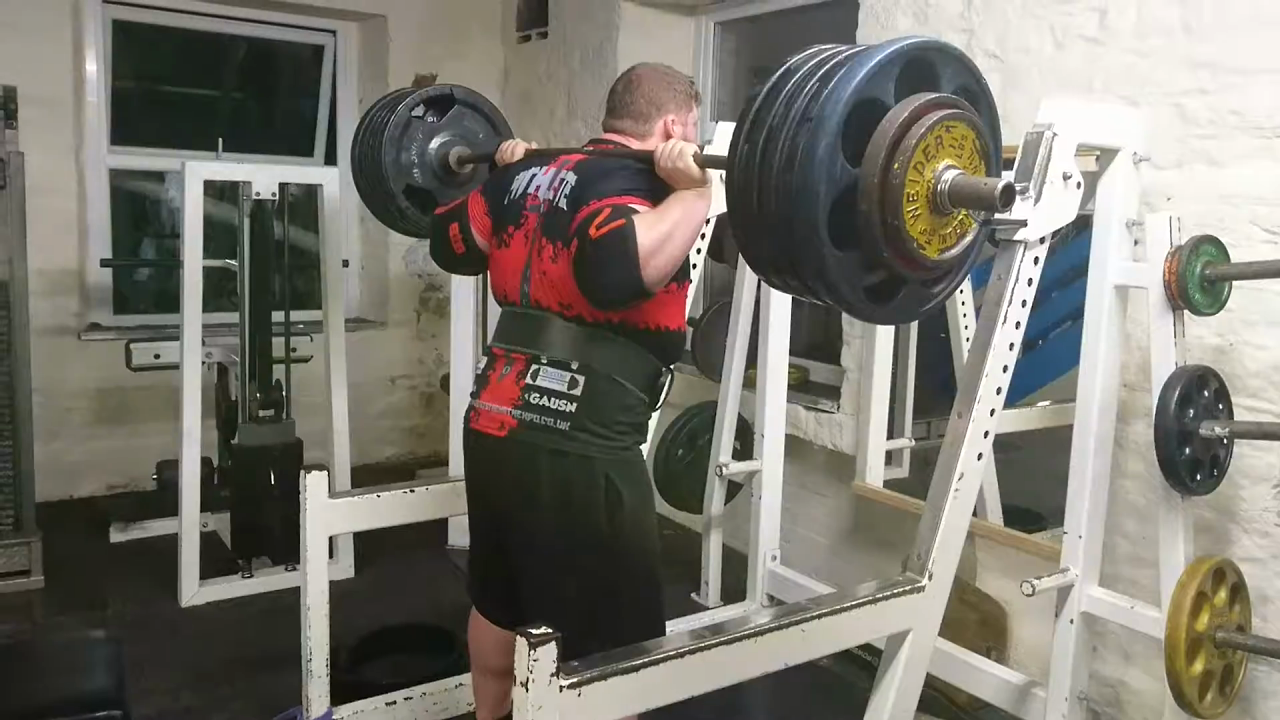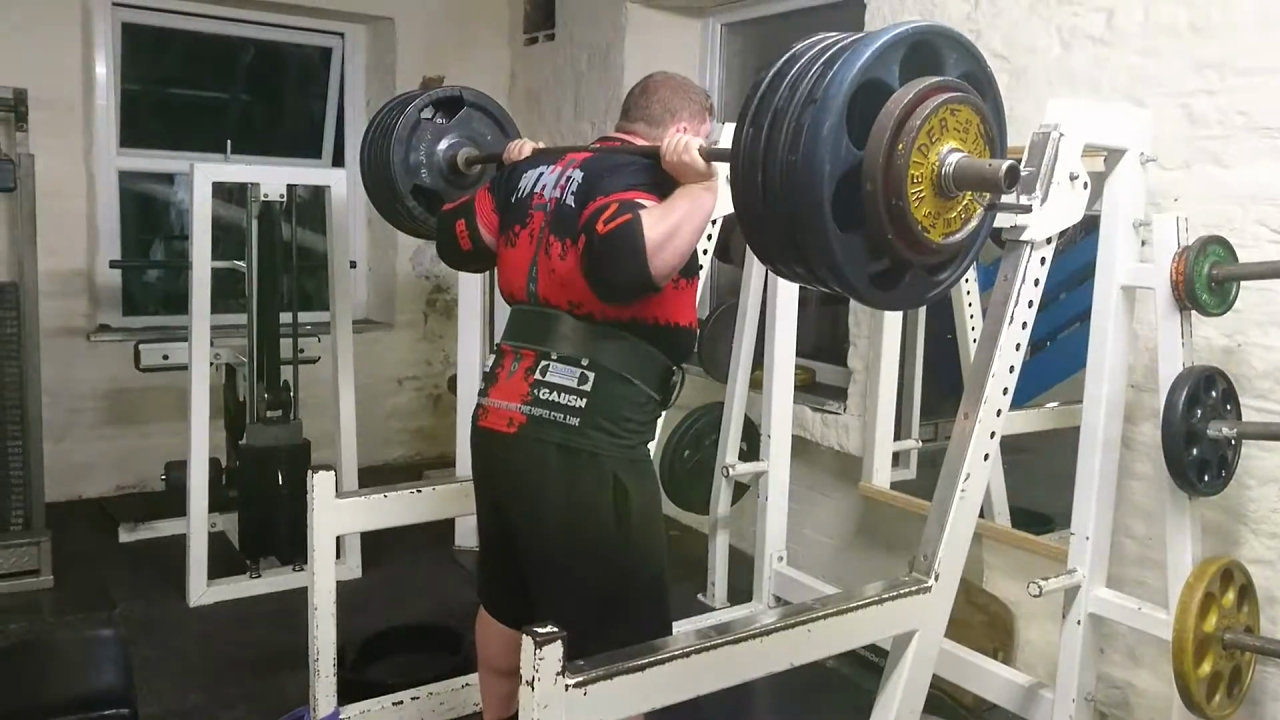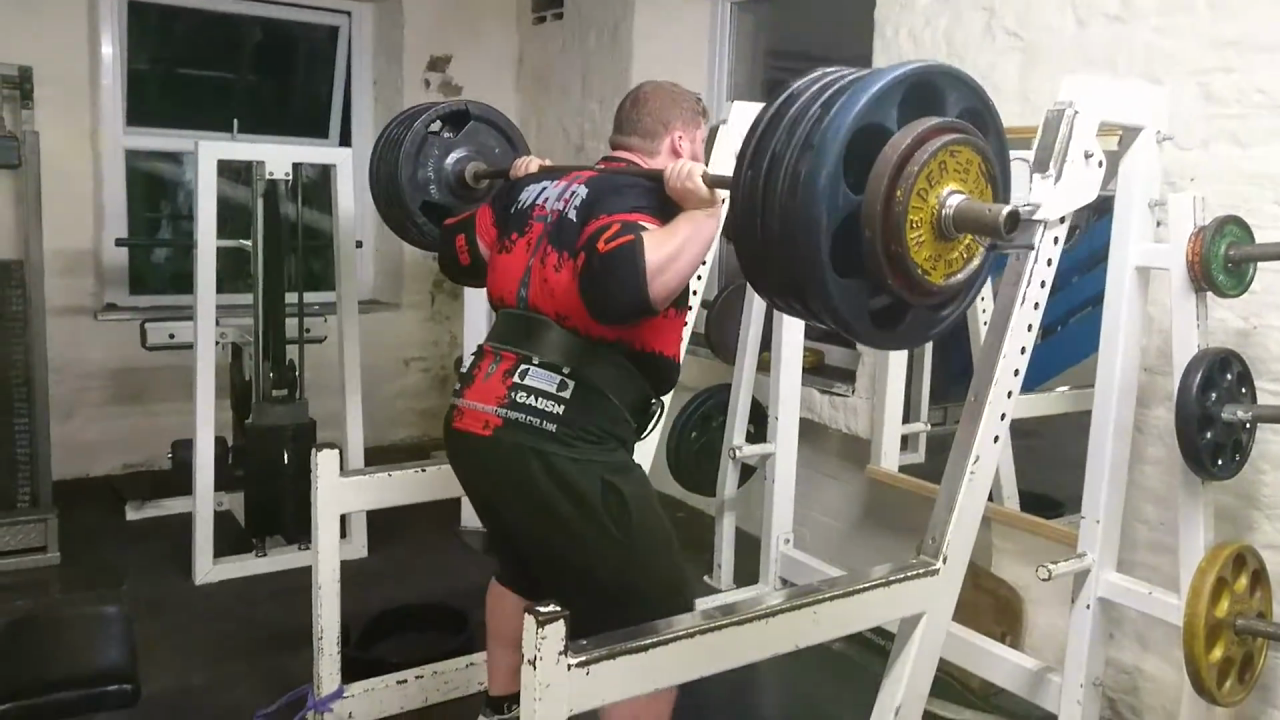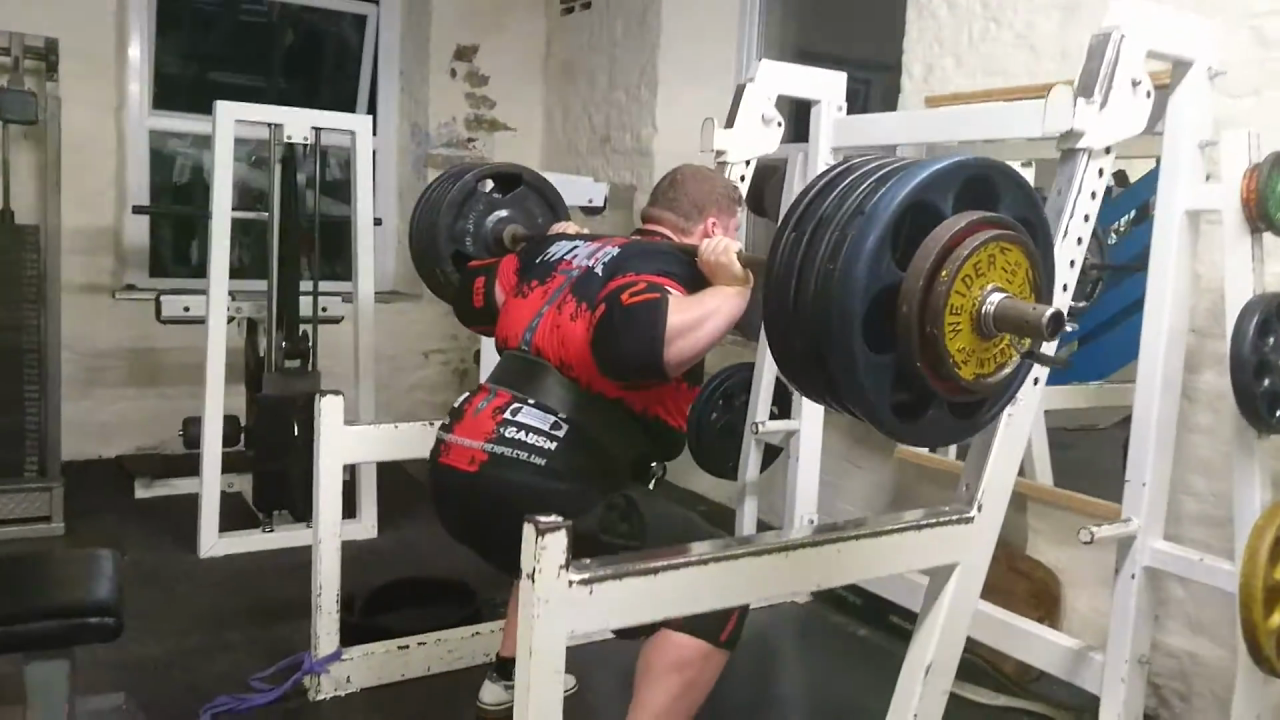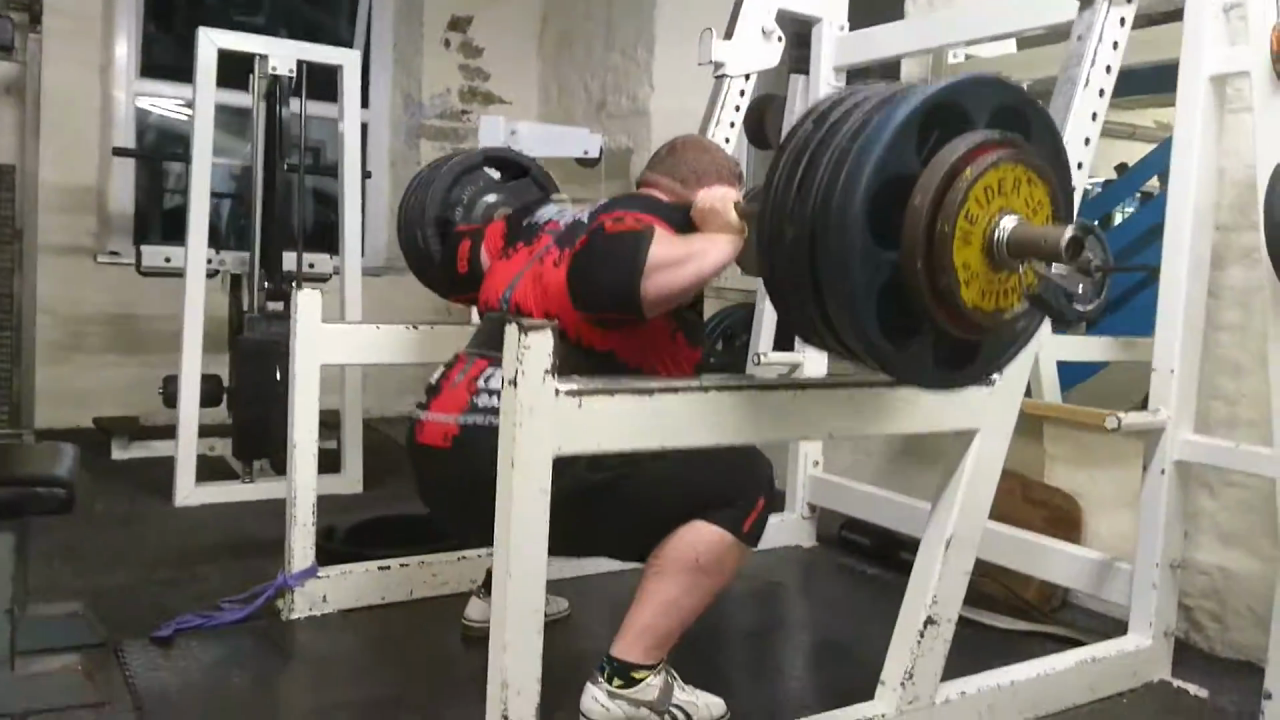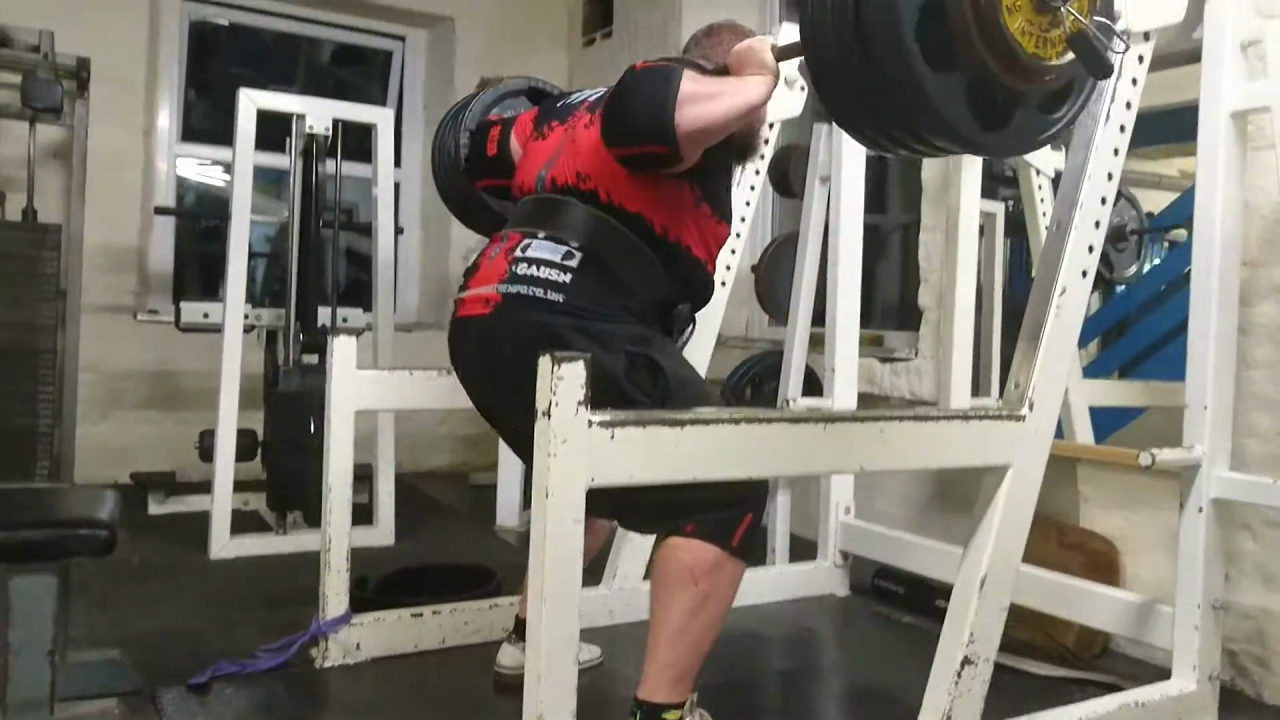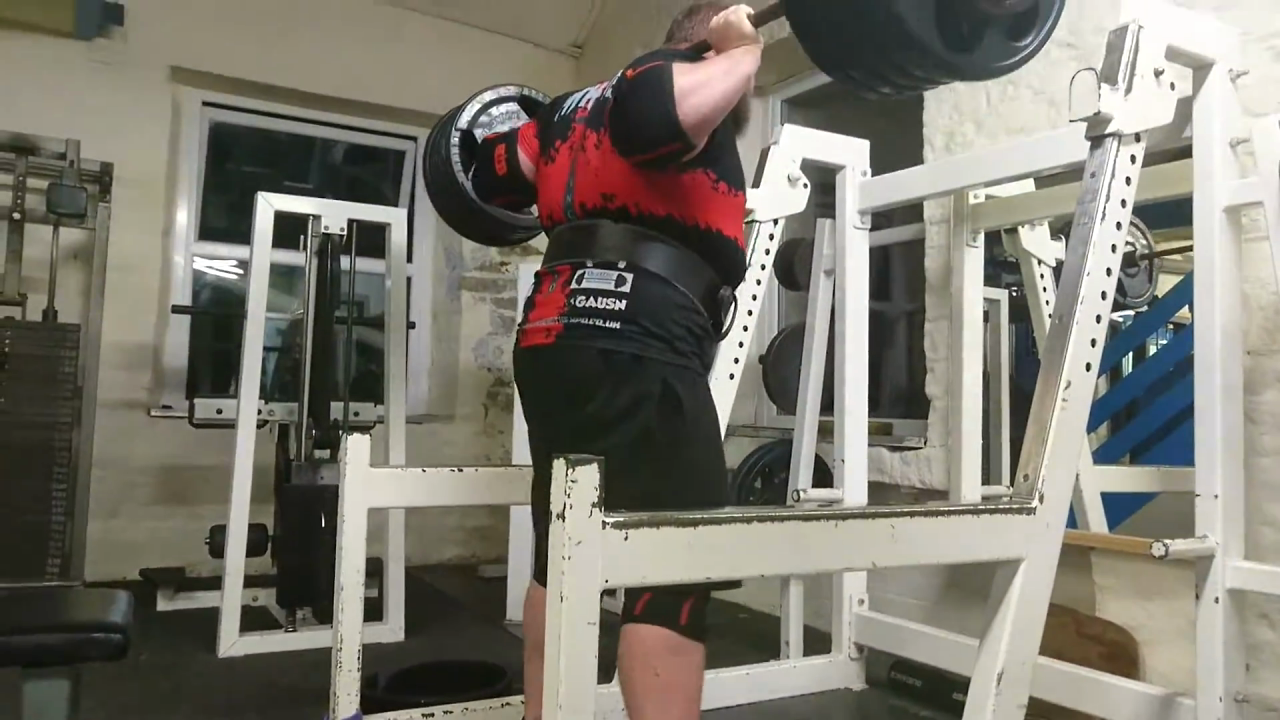
dt=0.7s
person 1, frame 1
left shoulder: (530, 174)
right shoulder: (627, 183)
left elbow: (450, 242)
right elbow: (619, 272)
right wrist: (693, 191)
left hip: (496, 425)
right hip: (575, 450)
left knee: (500, 601)
right knee: (608, 647)
person 1, frame 2
left shoulder: (540, 173)
right shoulder: (637, 179)
left elbow: (457, 238)
right elbow: (627, 265)
right wrist: (698, 183)
left hip: (503, 423)
right hip: (581, 447)
left knee: (508, 601)
right knee: (614, 646)
person 1, frame 3
left shoulder: (542, 187)
right shoulder: (640, 199)
left elbow: (457, 254)
right elbow: (622, 286)
right wrist: (702, 211)
left hip: (479, 423)
right hip: (559, 447)
left knee: (526, 570)
right knee: (650, 629)
person 1, frame 4
left shoulder: (566, 249)
right shoulder: (670, 271)
left elbow: (473, 300)
right elbow: (635, 346)
right wrist: (732, 289)
left hip: (461, 471)
right hip: (529, 484)
left knee: (570, 529)
person 1, frame 5
left shoulder: (554, 215)
right shoulder: (659, 227)
left elbow: (460, 263)
right elbow: (611, 277)
right wrist: (722, 238)
left hip: (448, 454)
right hip: (507, 462)
right knee: (740, 485)
person 1, frame 6
left shoulder: (589, 101)
right shoulder: (693, 91)
left elbow: (486, 156)
right elbow: (648, 111)
right wrist: (757, 82)
left hip: (491, 318)
right hip: (559, 324)
right knee: (723, 491)
left ankle: (530, 638)
person 1, frame 7
left shoulder: (583, 104)
right shoulder: (676, 74)
left elbow: (490, 171)
right elbow: (658, 116)
left hip: (558, 344)
right hip: (632, 351)
